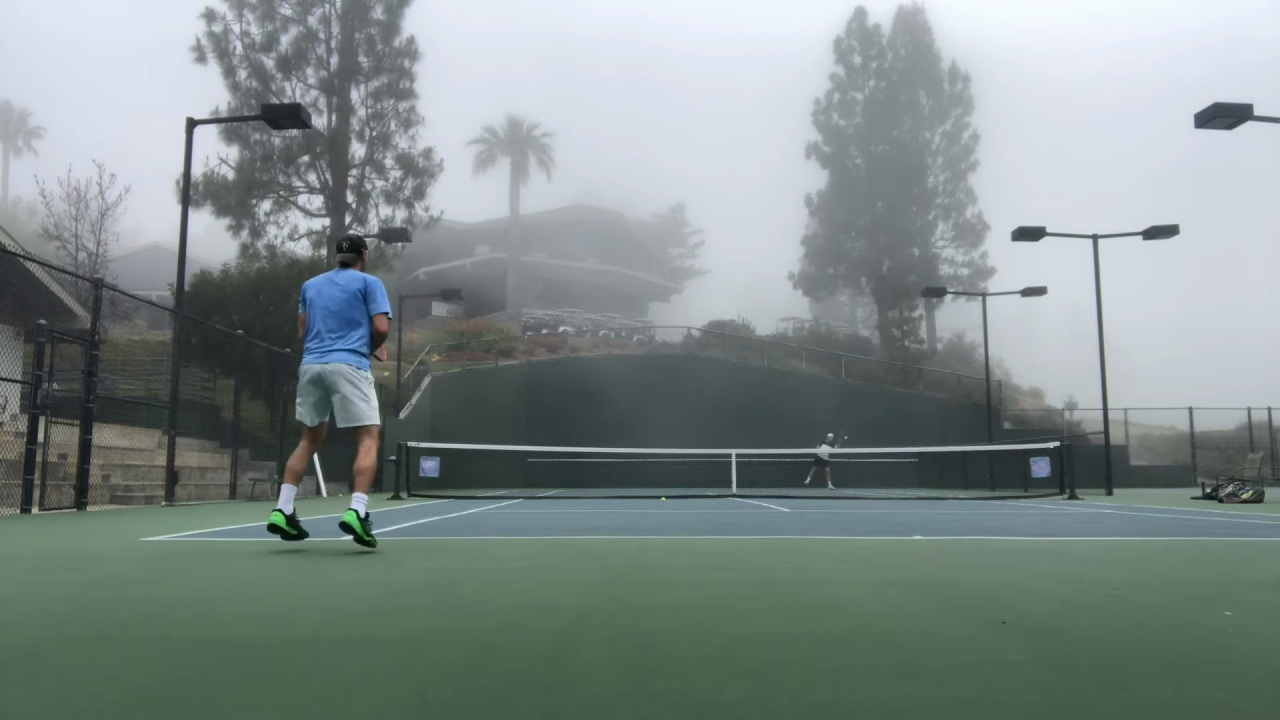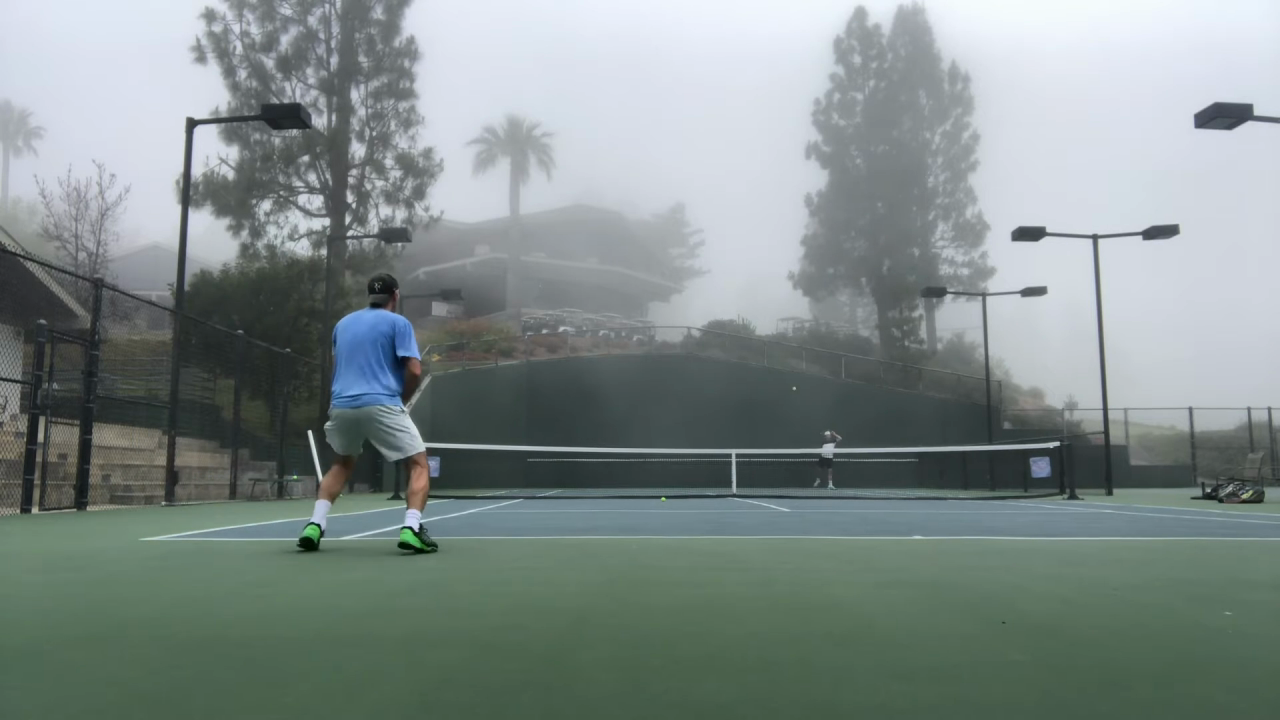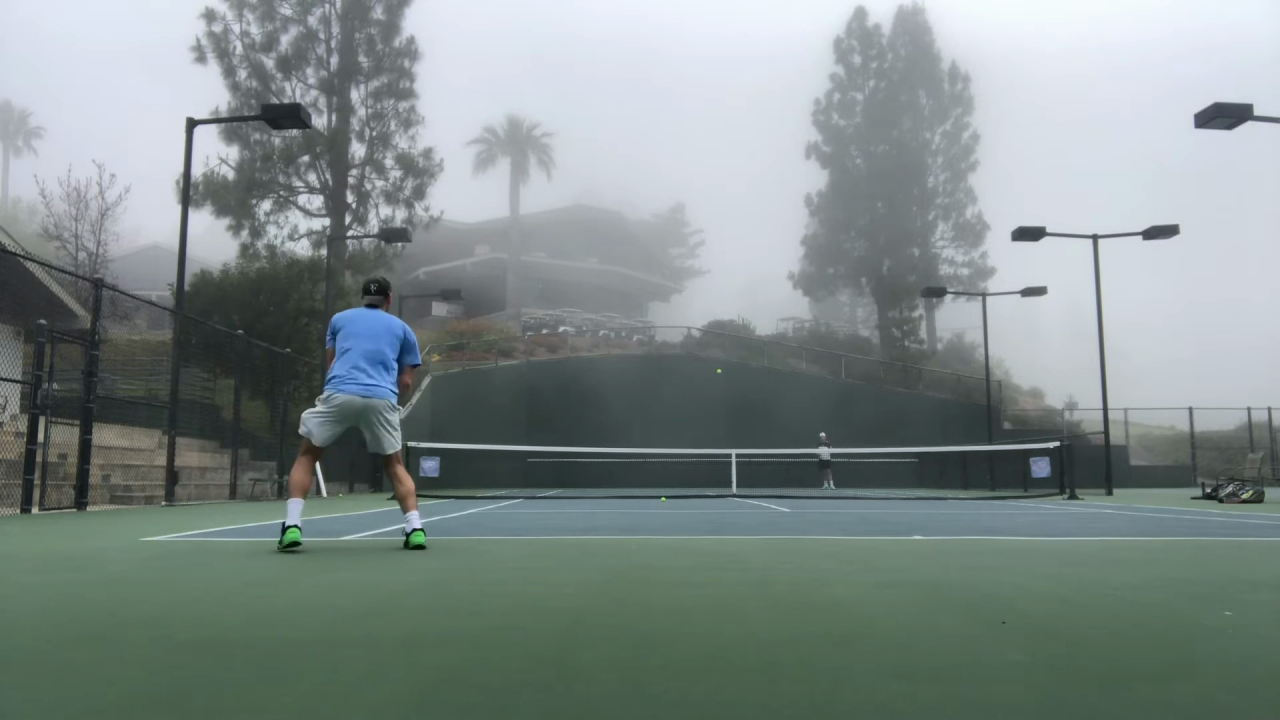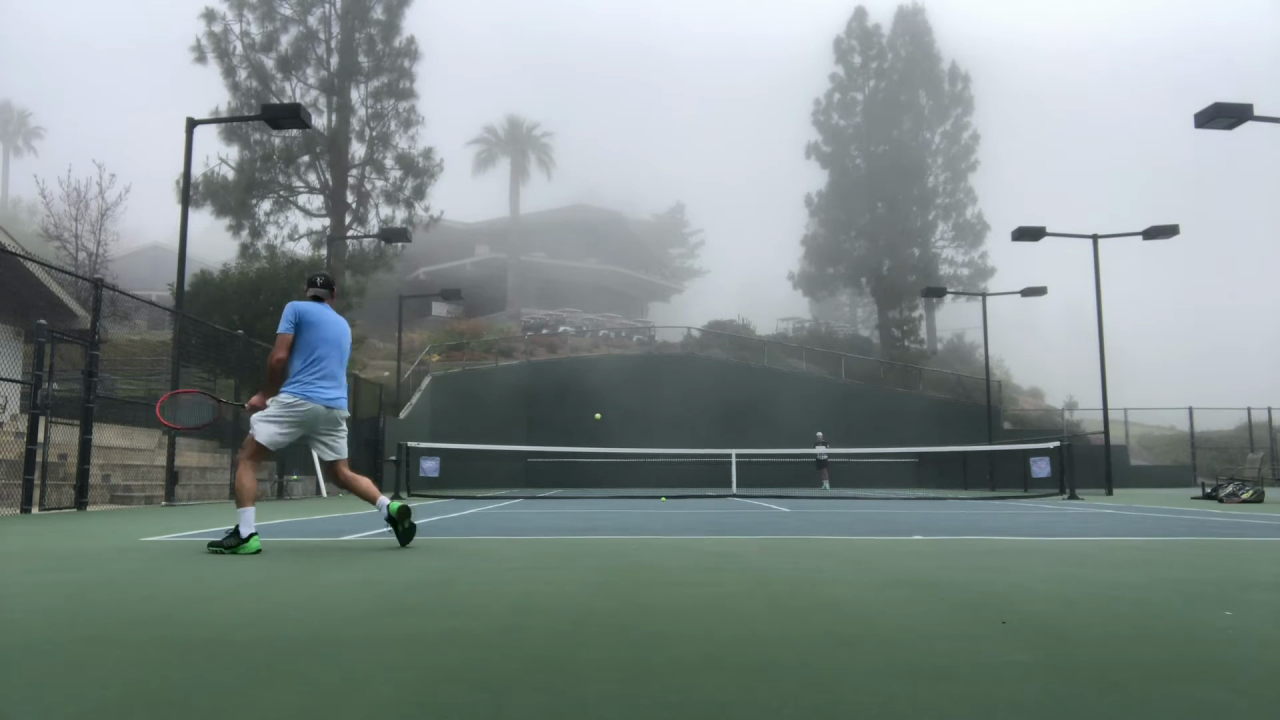
dt=0.3s
person 1, frame 1
left shoulder: (310, 285)
right shoulder: (369, 283)
left elbow: (302, 330)
right elbow: (381, 328)
right wrist: (368, 351)
left hip: (311, 367)
right hip: (347, 368)
left knee: (310, 440)
right knee: (369, 439)
left ankle: (283, 513)
right ankle: (357, 513)
person 1, frame 2
left shoulder: (342, 323)
right shoulder: (398, 323)
right elbow: (414, 372)
right wrist: (401, 399)
left hip: (342, 406)
right hip: (382, 404)
left knee: (341, 465)
right knee: (419, 466)
left ankle: (315, 525)
right ankle: (412, 528)
person 1, frame 3
left shoulder: (340, 318)
right shoulder: (402, 328)
right elbow: (407, 378)
left hip: (339, 394)
right hip: (382, 398)
left knee: (306, 457)
right knee: (395, 467)
left ankle: (292, 527)
right ankle: (415, 530)
person 1, frame 4
left shoulder: (296, 308)
right shoulder: (343, 325)
left elbow: (279, 357)
left wrist: (265, 394)
left hip: (298, 399)
right hip: (334, 407)
left knee: (247, 459)
right knee: (341, 474)
left ankle: (246, 535)
right ankle: (391, 510)
